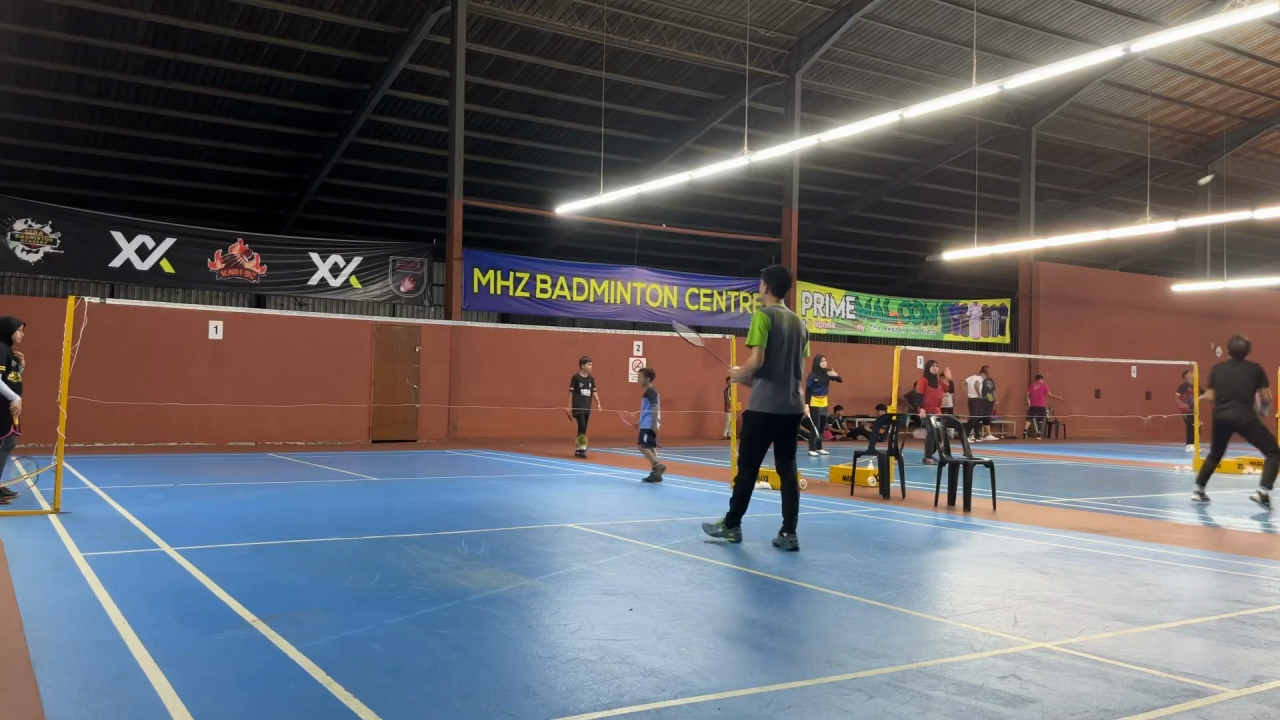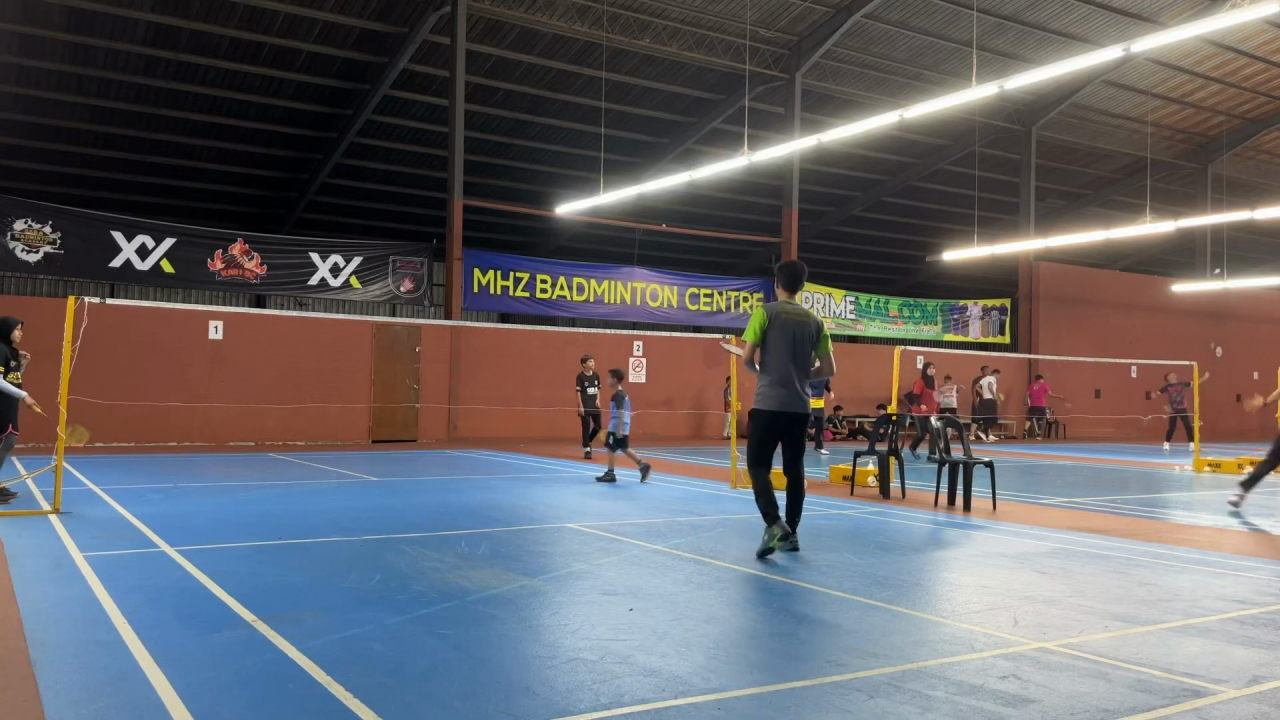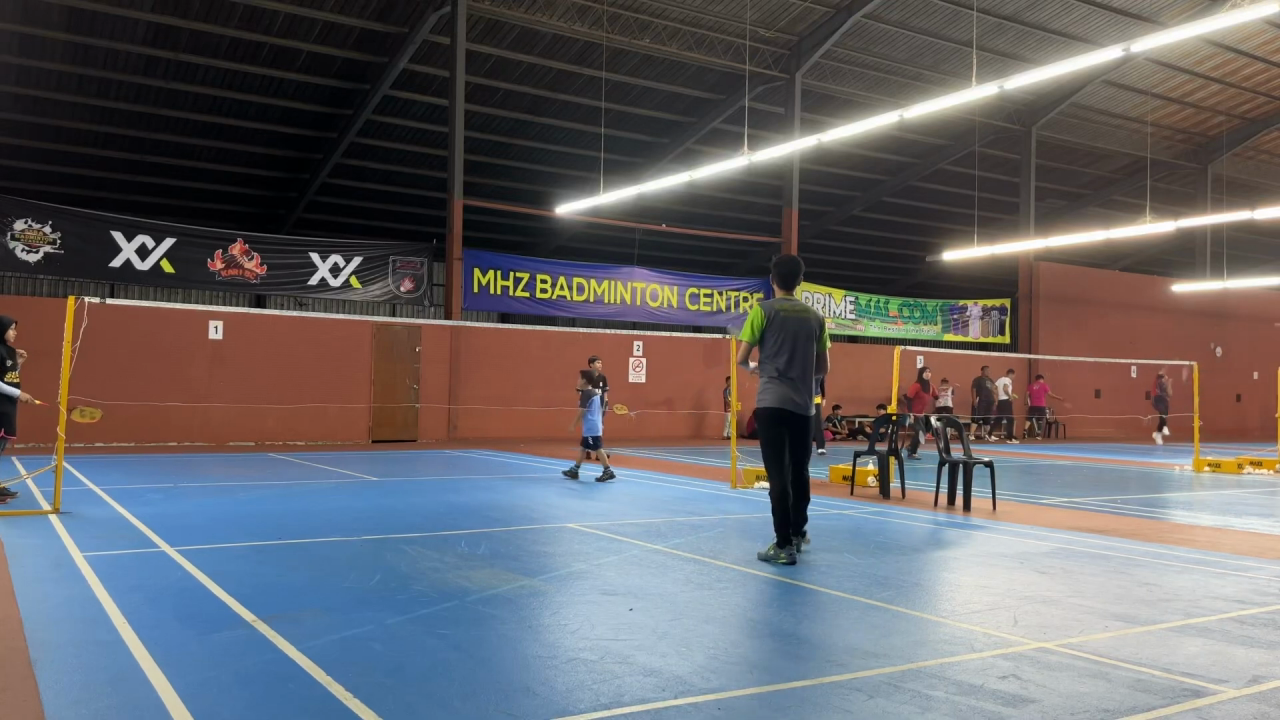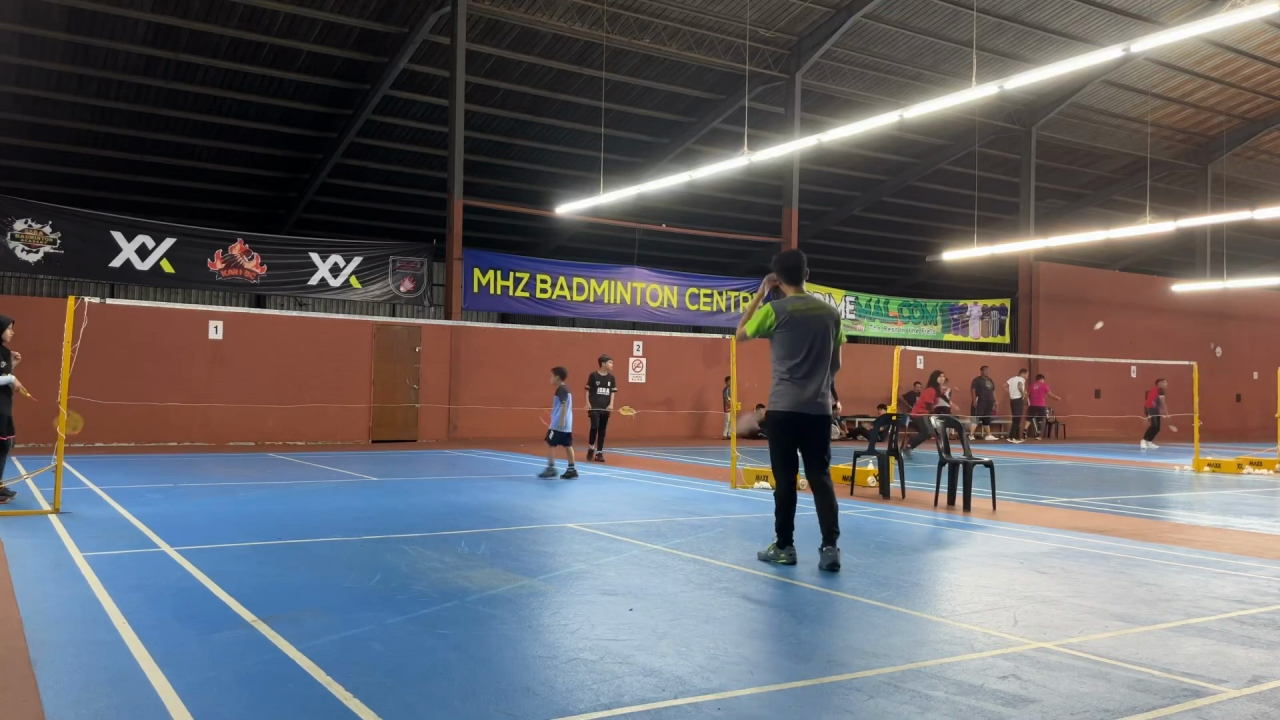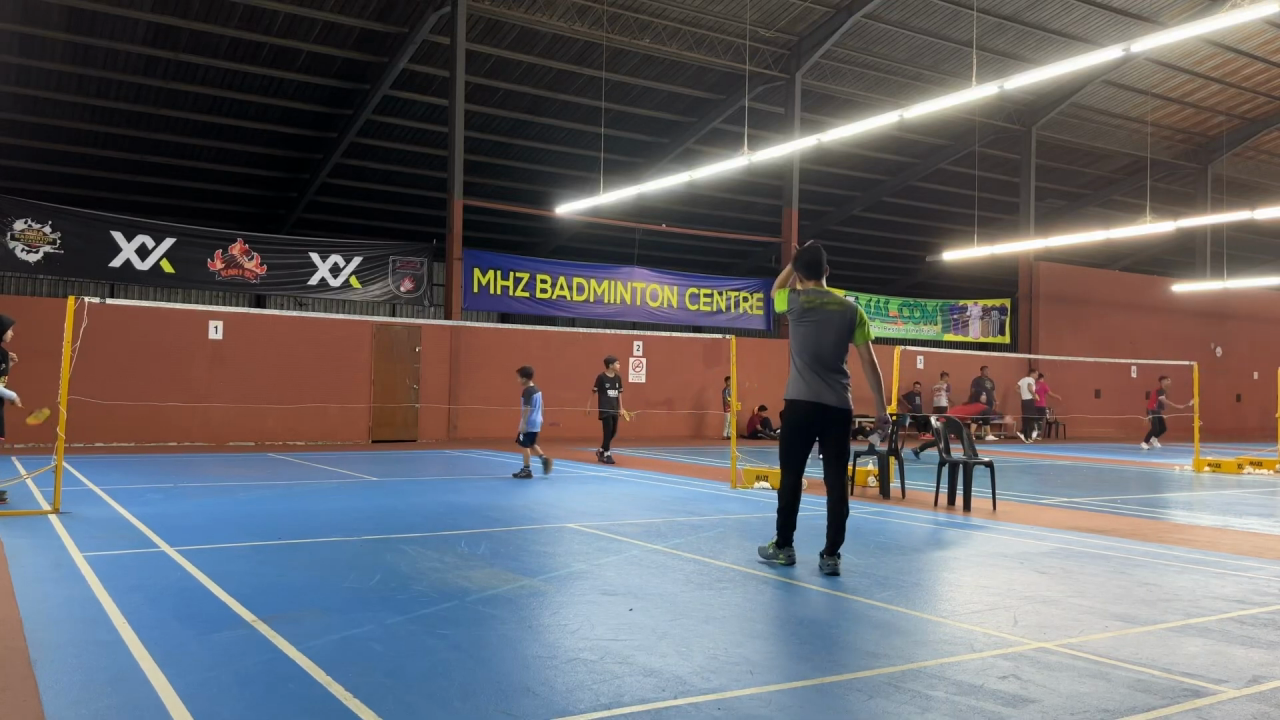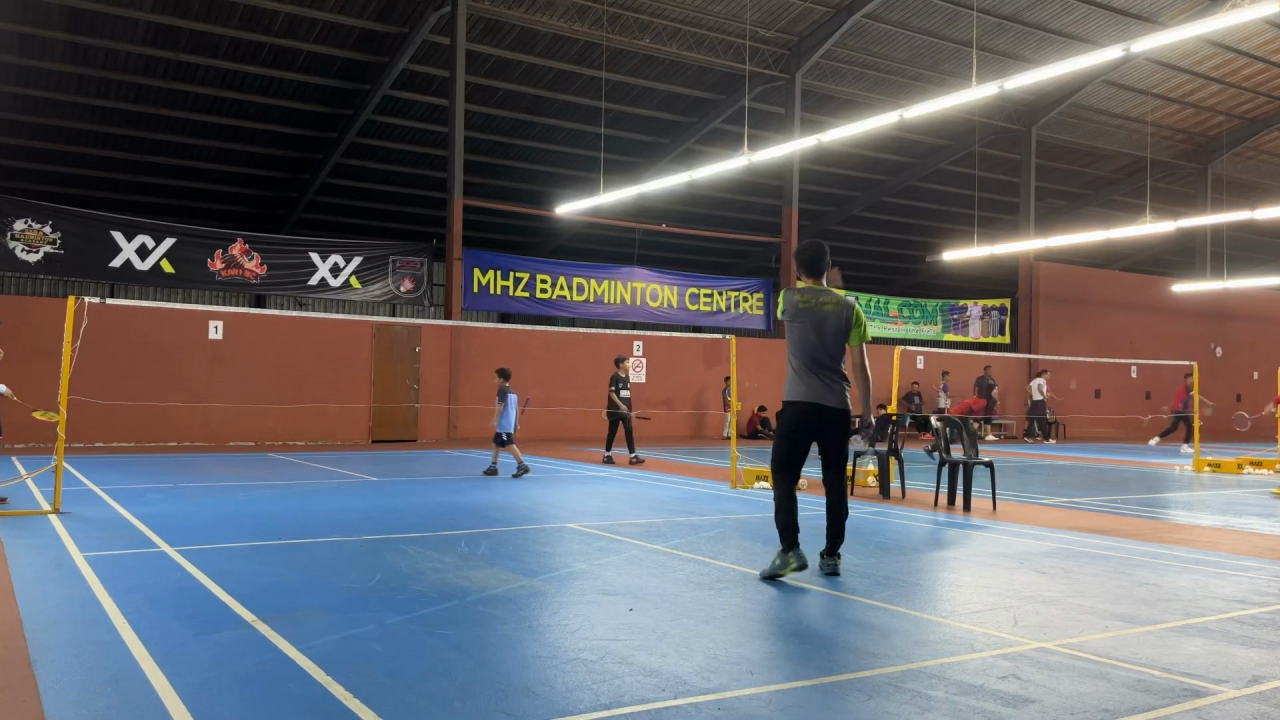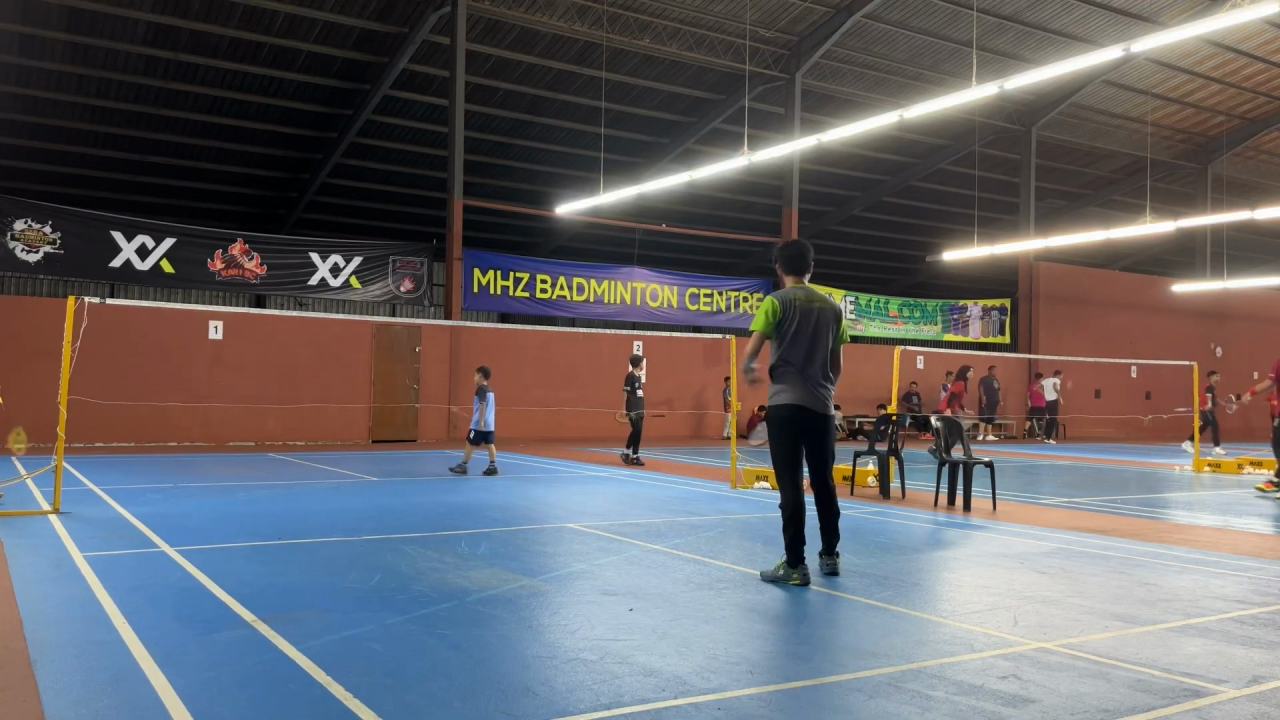
dt=0.4s
person 1, frame 1
left shoulder: (763, 316)
right shoulder: (800, 323)
left elbow: (756, 361)
left wrist: (740, 374)
left hip: (764, 407)
right hip: (793, 407)
left knee: (748, 467)
right knee: (788, 469)
left ankle: (731, 525)
right ankle: (789, 532)
person 1, frame 2
left shoulder: (765, 312)
right shoulder: (814, 321)
left elbow: (746, 357)
right elbow: (828, 370)
left hip: (768, 404)
right hip: (800, 407)
left knee: (758, 467)
right knee: (794, 470)
left ankle: (775, 525)
right ankle: (790, 533)
person 1, frame 3
left shoulder: (763, 311)
right shoulder: (815, 317)
left elbow: (742, 358)
right elbow: (823, 368)
left wrist: (756, 366)
left hip: (772, 404)
right hip: (804, 406)
left knee: (779, 475)
right knee: (800, 472)
left ankle: (784, 545)
right ankle: (798, 533)
person 1, frame 4
left shoulder: (775, 310)
right shoulder: (830, 313)
left elbow: (741, 333)
right elbow: (836, 365)
left wrist: (759, 295)
left hip: (784, 407)
right hip: (819, 408)
left knee: (786, 478)
right knee: (820, 476)
left ankle: (784, 546)
right ankle: (830, 546)
person 1, frame 5
left shoulder: (795, 301)
right shoulder: (850, 309)
left elbow: (777, 289)
right elbow: (869, 363)
left wrist: (796, 260)
right wrist: (881, 408)
left hip: (801, 402)
right hip: (839, 406)
left knee: (790, 476)
right knee: (836, 481)
left ankle: (783, 546)
right ankle: (831, 555)
person 1, frame 6
left shoulder: (790, 300)
right shoulder: (849, 307)
right elbow: (860, 365)
left wrist: (806, 267)
right wrist: (866, 412)
left hip: (798, 404)
right hip: (837, 407)
left knee: (784, 475)
right knee: (835, 482)
left ankle: (790, 550)
right ankle: (831, 555)
person 1, frame 7
left shoulder: (776, 302)
right shoulder: (832, 308)
left elbow: (752, 350)
right elbow: (836, 366)
left wrist: (749, 368)
left hip: (786, 405)
right hip: (821, 408)
left knee: (791, 486)
right knee: (824, 483)
left ankle: (795, 564)
right ankle: (829, 555)
